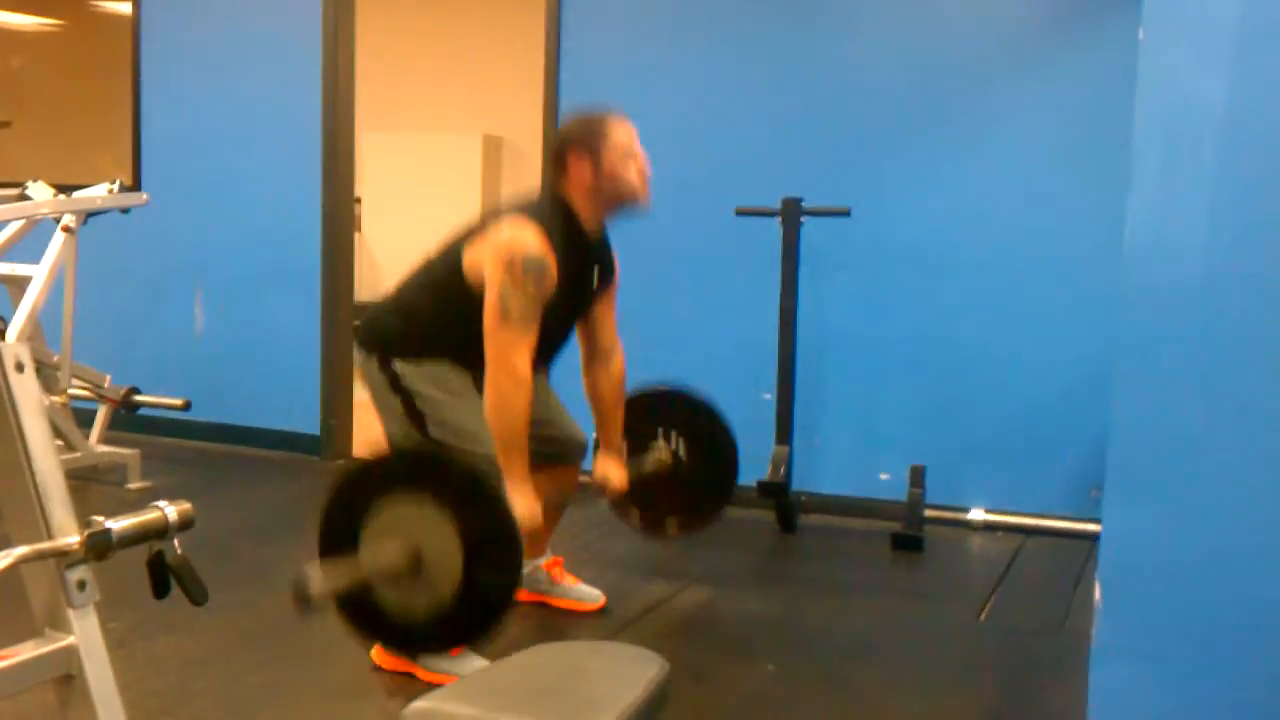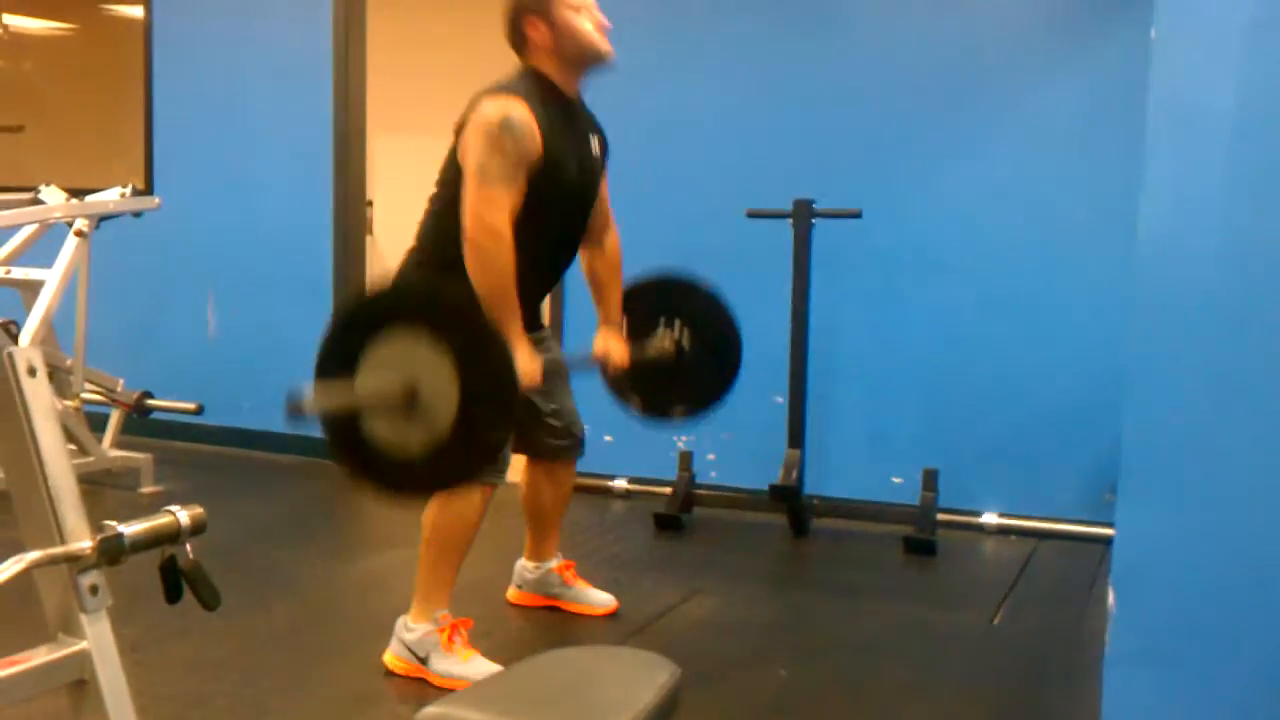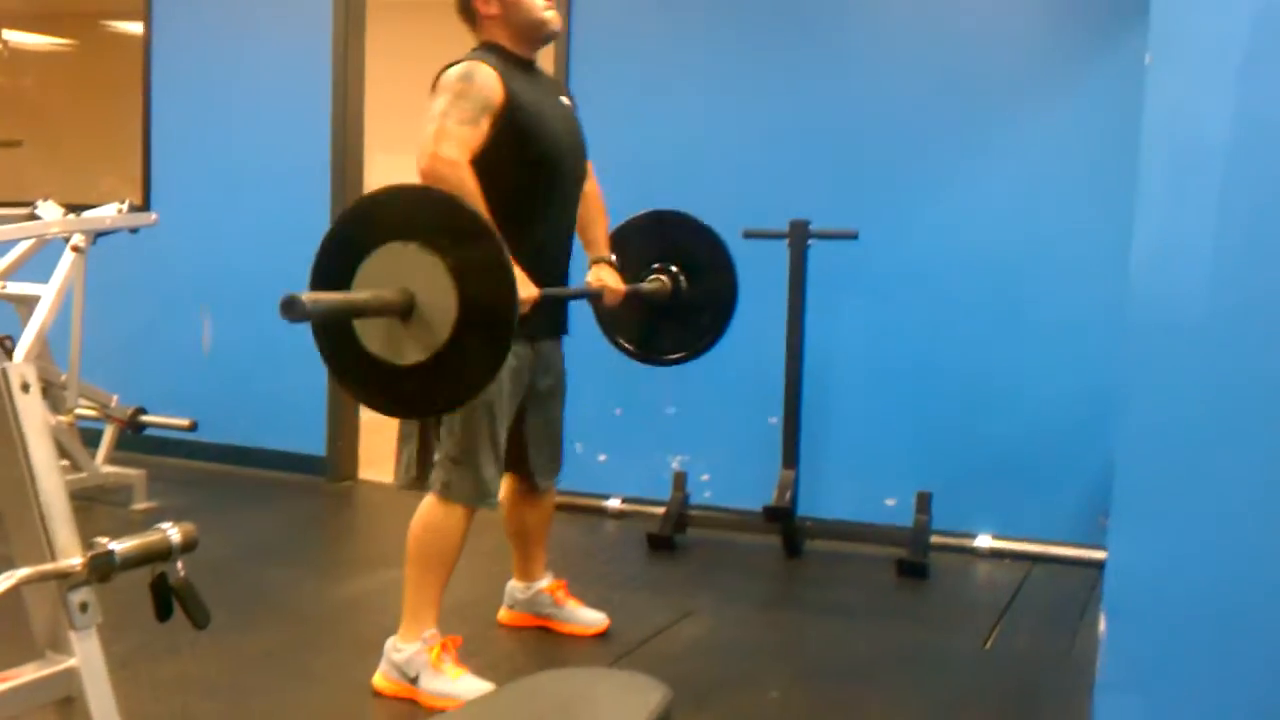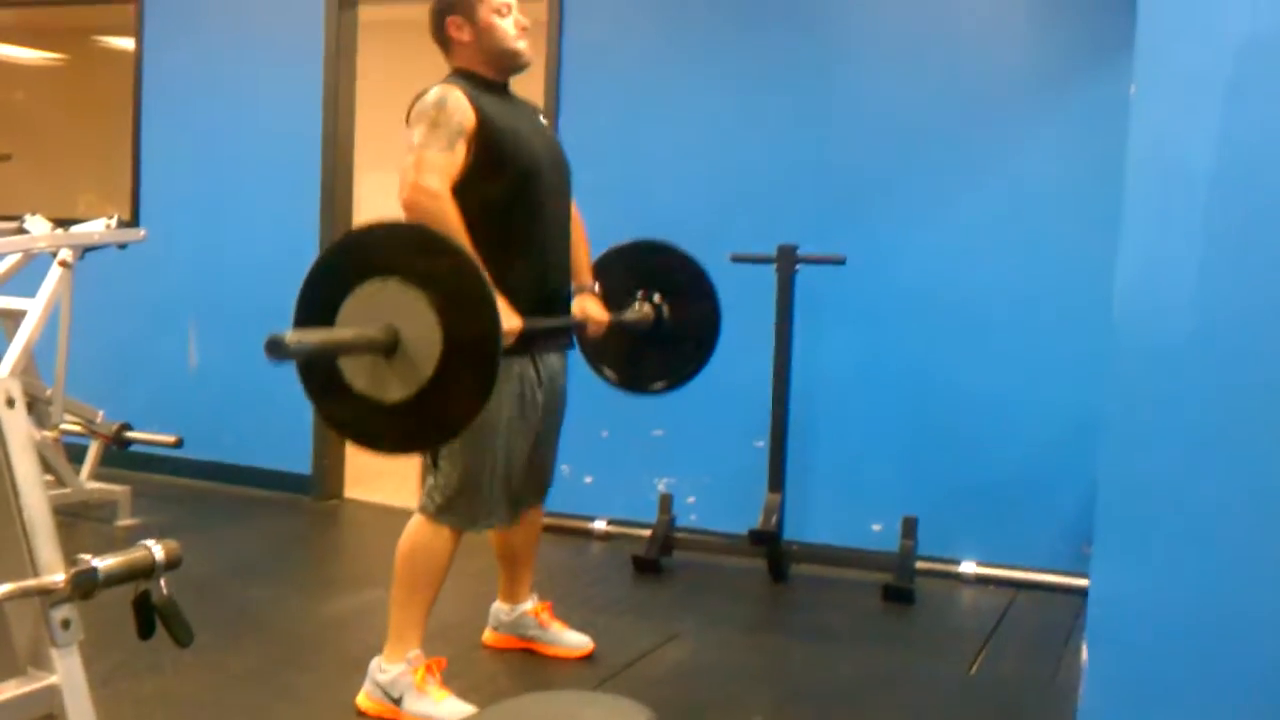
dt=0.2s
person 1, frame 1
left shoulder: (596, 252)
right shoulder: (528, 244)
left elbow: (604, 355)
right elbow: (507, 367)
left wrist: (611, 451)
right wrist: (515, 484)
left hip: (469, 356)
right hip: (407, 356)
left knee: (564, 449)
right knee: (481, 478)
left ankle: (534, 573)
person 1, frame 2
left shoulder: (586, 127)
right shoulder: (511, 114)
left elbow: (600, 233)
right elbow: (486, 227)
left wrist: (611, 327)
right wrist: (509, 346)
left hip: (509, 312)
left knee: (562, 439)
left ankle: (540, 571)
right ankle: (420, 631)
person 1, frame 3
left shoulder: (549, 90)
right shoulder: (476, 78)
left elbow: (580, 178)
right elbow: (440, 159)
left wrist: (602, 259)
right wrist: (500, 269)
left hip: (539, 313)
left knee: (539, 466)
right knee: (463, 477)
left ankle: (531, 590)
right ankle: (411, 651)
person 1, frame 4
left shoulder: (525, 114)
right shoulder: (449, 103)
left elbow: (561, 205)
right elbow: (421, 191)
left wrist: (586, 290)
right wrist: (484, 299)
left hip: (541, 333)
left knee: (528, 488)
right knee: (456, 499)
left ankle: (515, 611)
